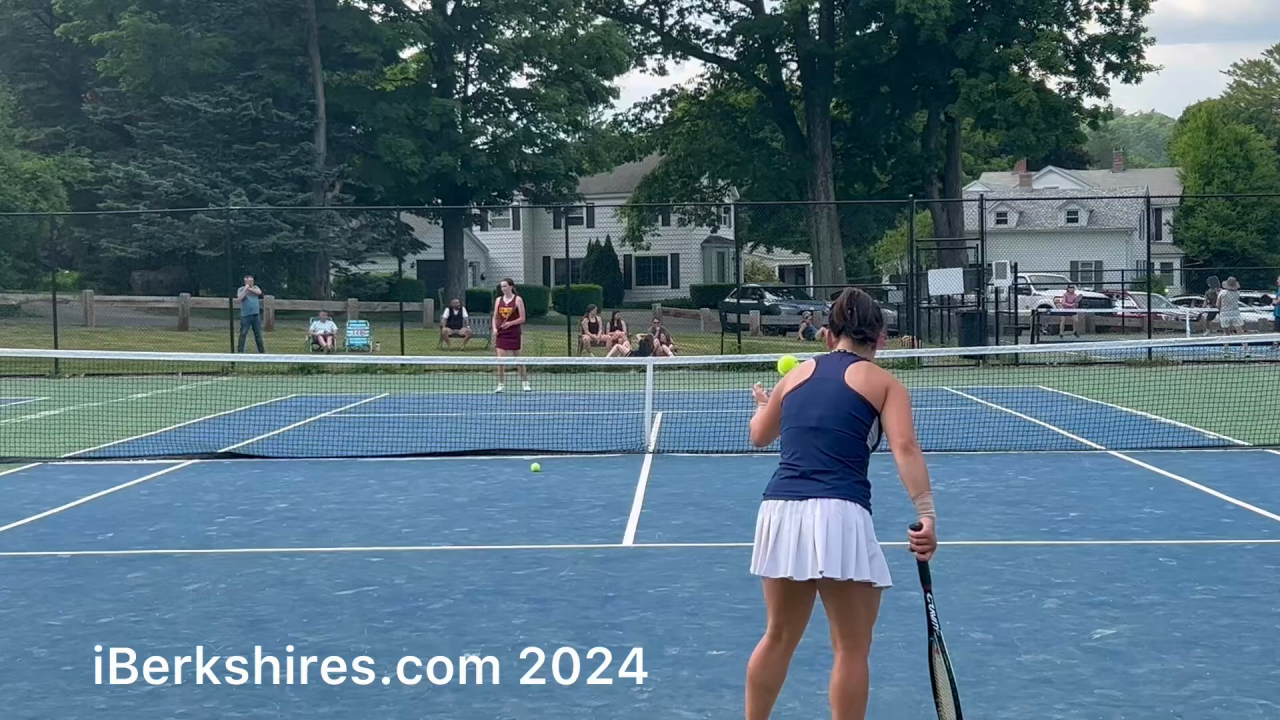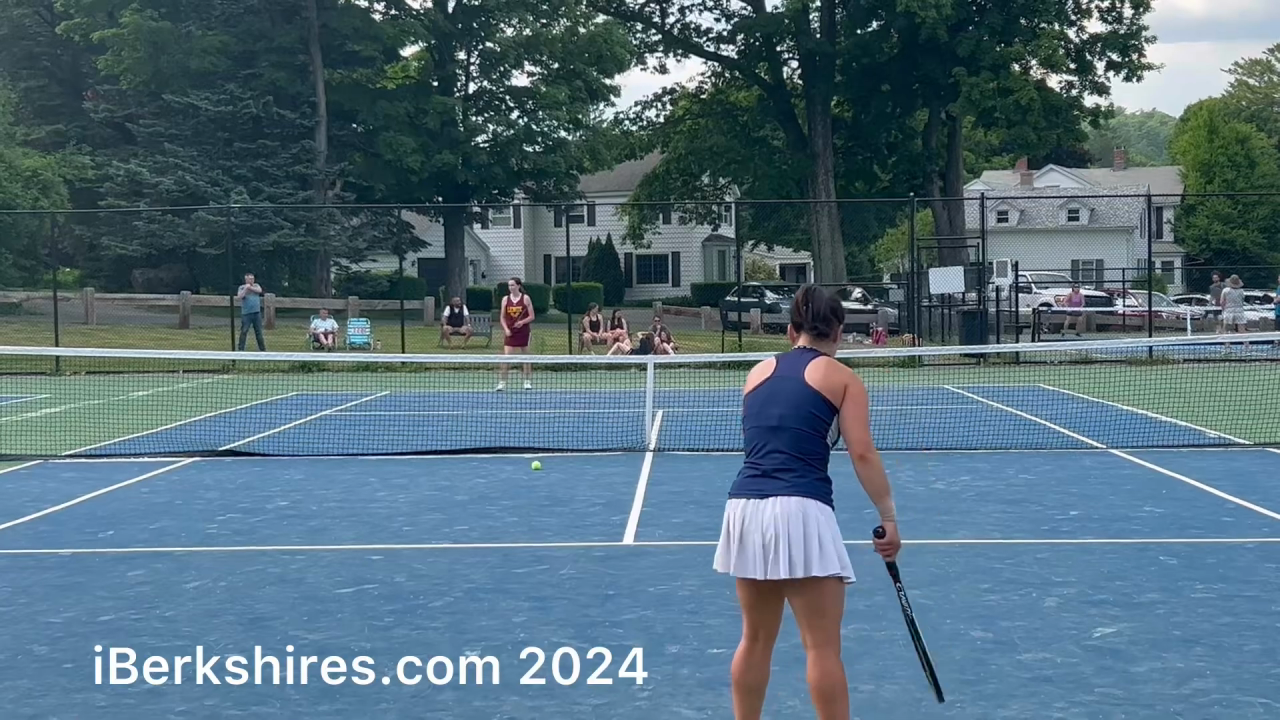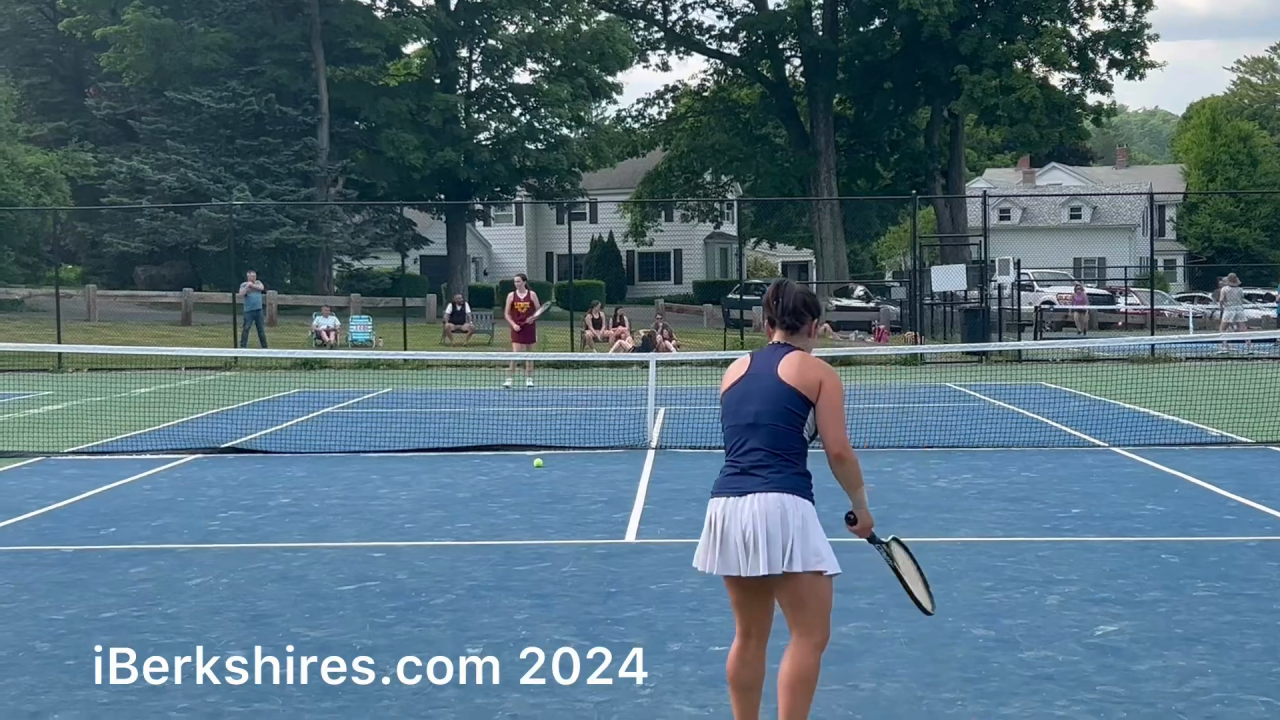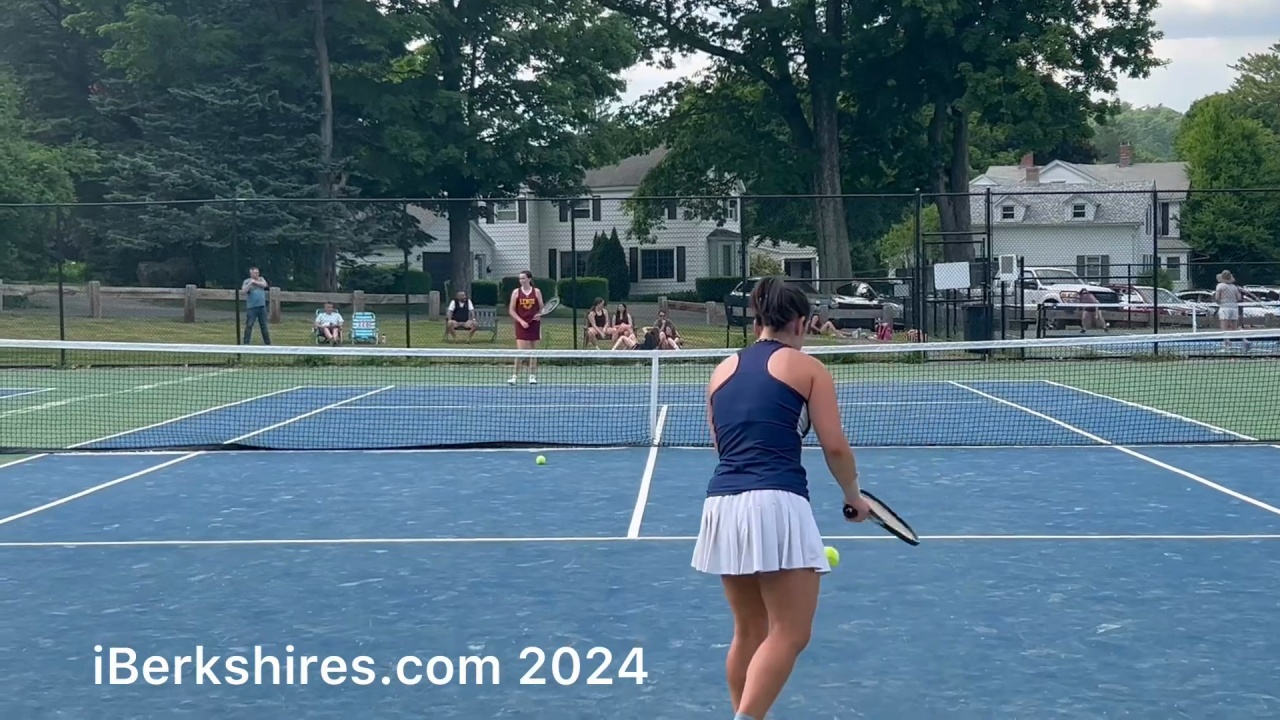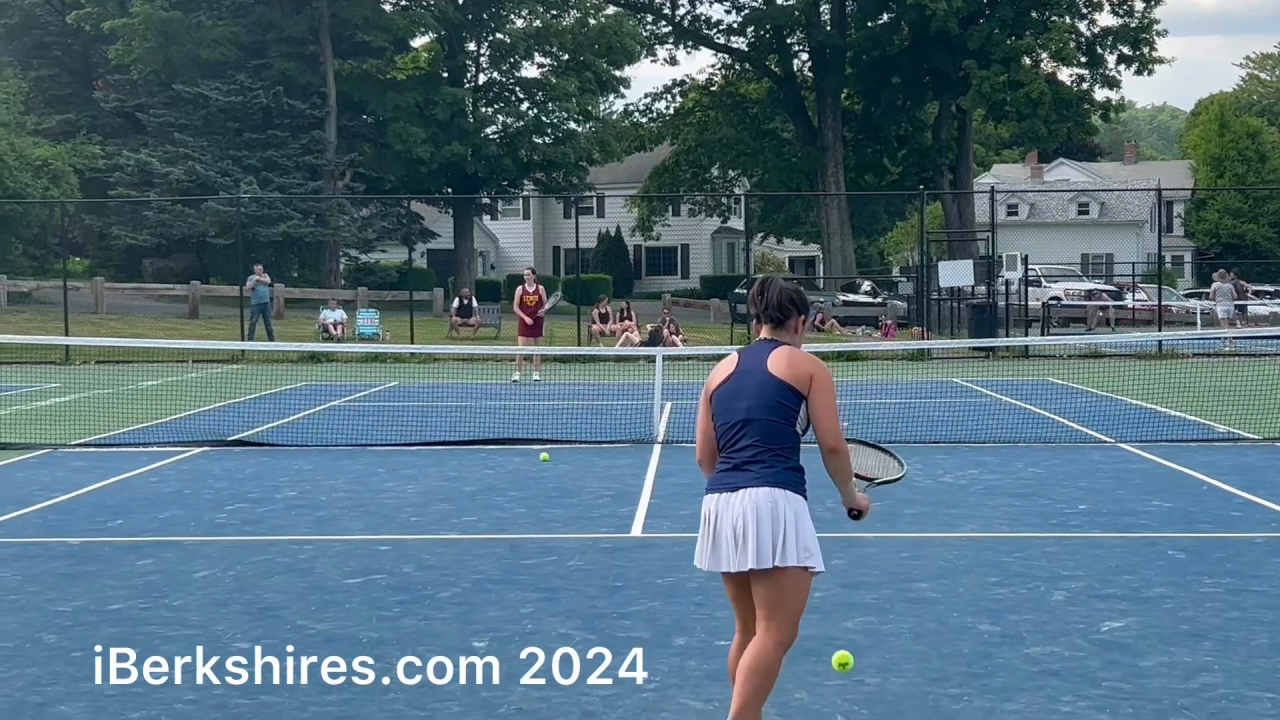
dt=0.2s
person 1, frame 1
left shoulder: (796, 375)
right shoulder: (884, 383)
left elbow: (759, 437)
right elbow: (905, 449)
left wrist: (763, 402)
right wrist: (927, 514)
left hip: (780, 511)
right hip: (837, 516)
left knee: (778, 638)
right knee: (851, 651)
person 1, frame 2
left shoulder: (759, 372)
right shoulder: (842, 378)
right elbow: (863, 455)
right wrist: (888, 519)
left hip: (744, 509)
right hip: (800, 513)
left knee: (756, 638)
right knee: (823, 646)
person 1, frame 3
left shoulder: (734, 371)
right shoulder: (817, 372)
right elbow: (838, 452)
right wrist: (862, 508)
left hip: (726, 508)
right hip: (780, 509)
left knee: (749, 635)
right knee: (809, 636)
person 1, frame 4
left shoulder: (722, 371)
right shoulder: (808, 368)
right elbow: (835, 447)
right wrist: (854, 496)
left hip: (721, 506)
right hip: (776, 505)
left knee: (748, 633)
right knee: (788, 634)
person 1, frame 5
left shoulder: (721, 370)
right shoulder: (808, 366)
right elbow: (831, 446)
right wrist: (852, 496)
left hip: (720, 504)
right hip: (774, 503)
left knee: (748, 631)
right knee: (774, 635)
